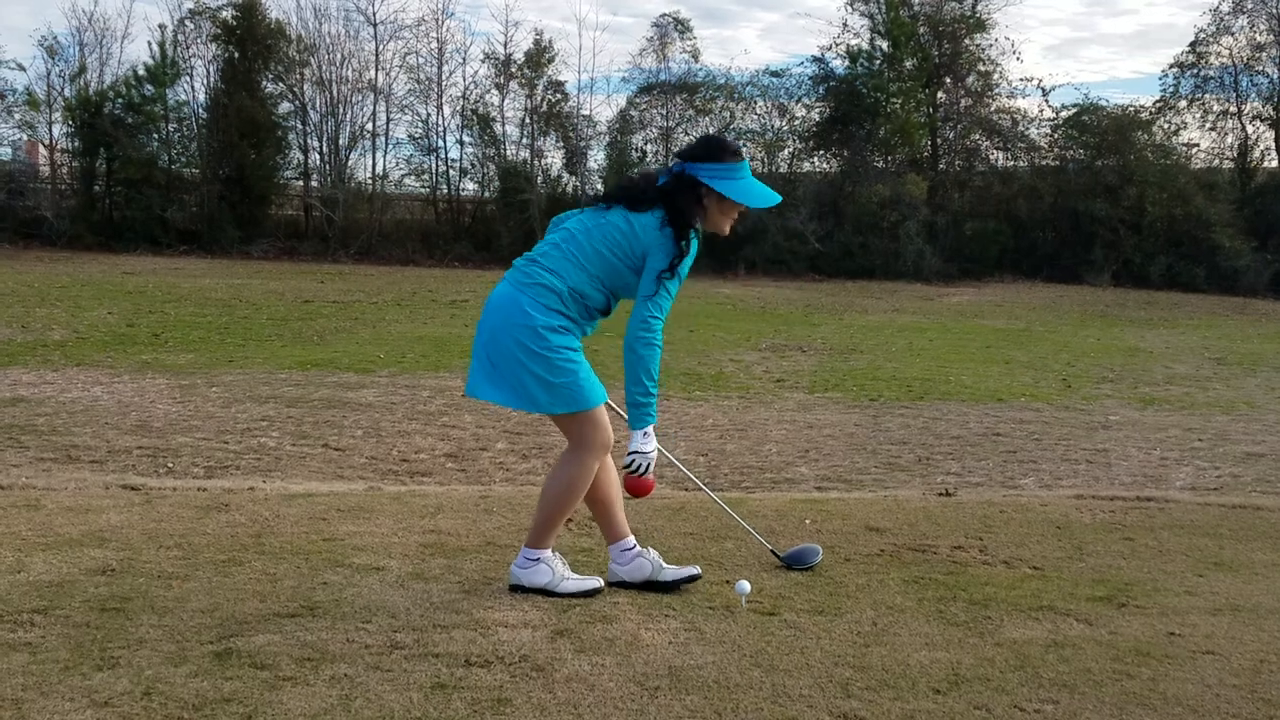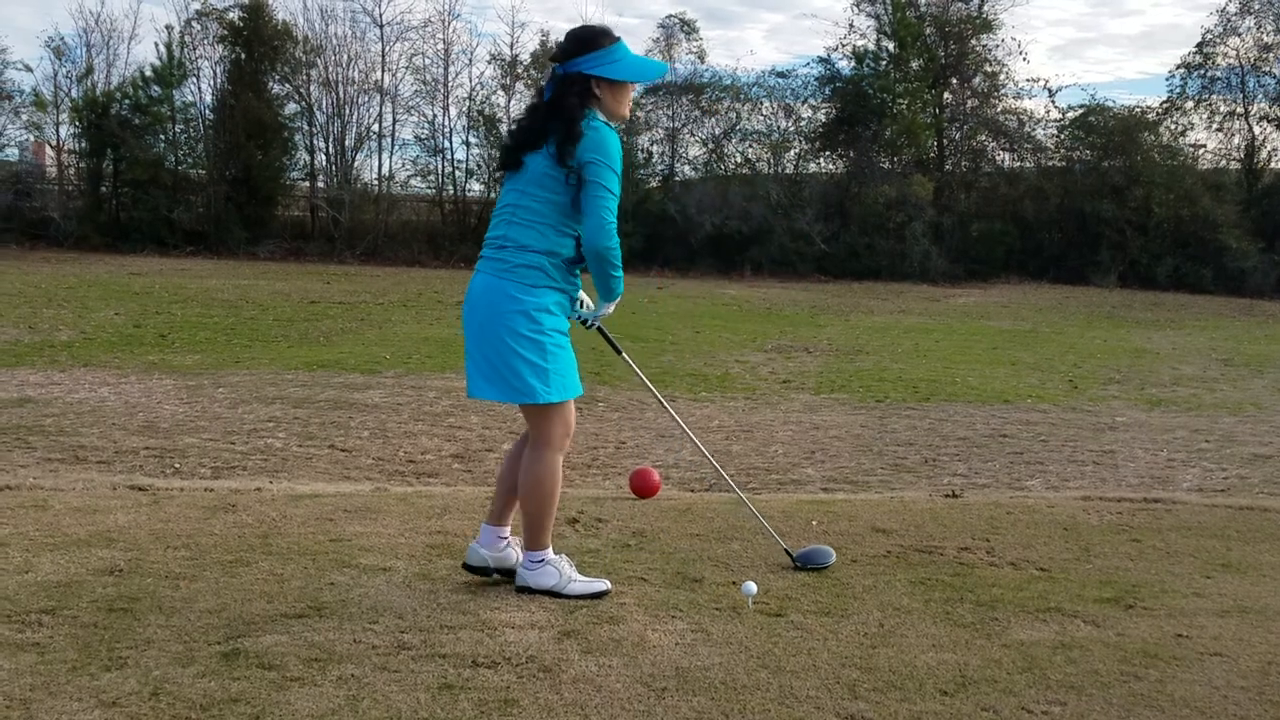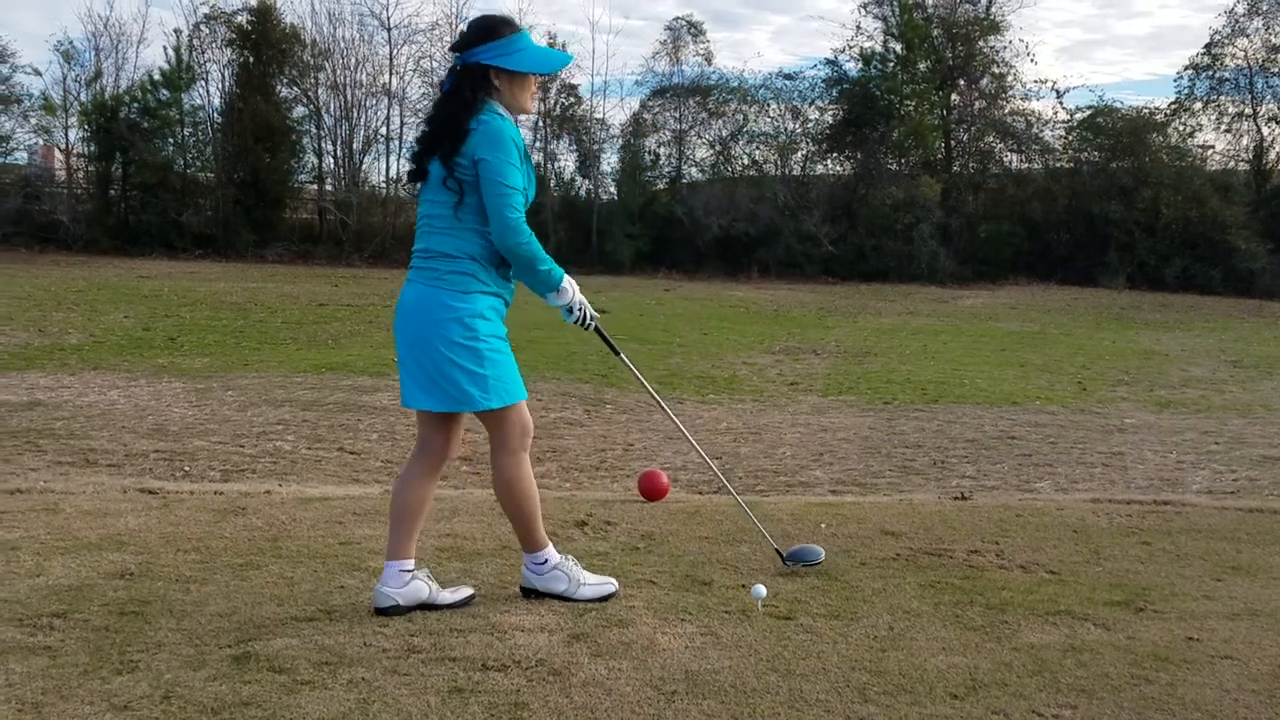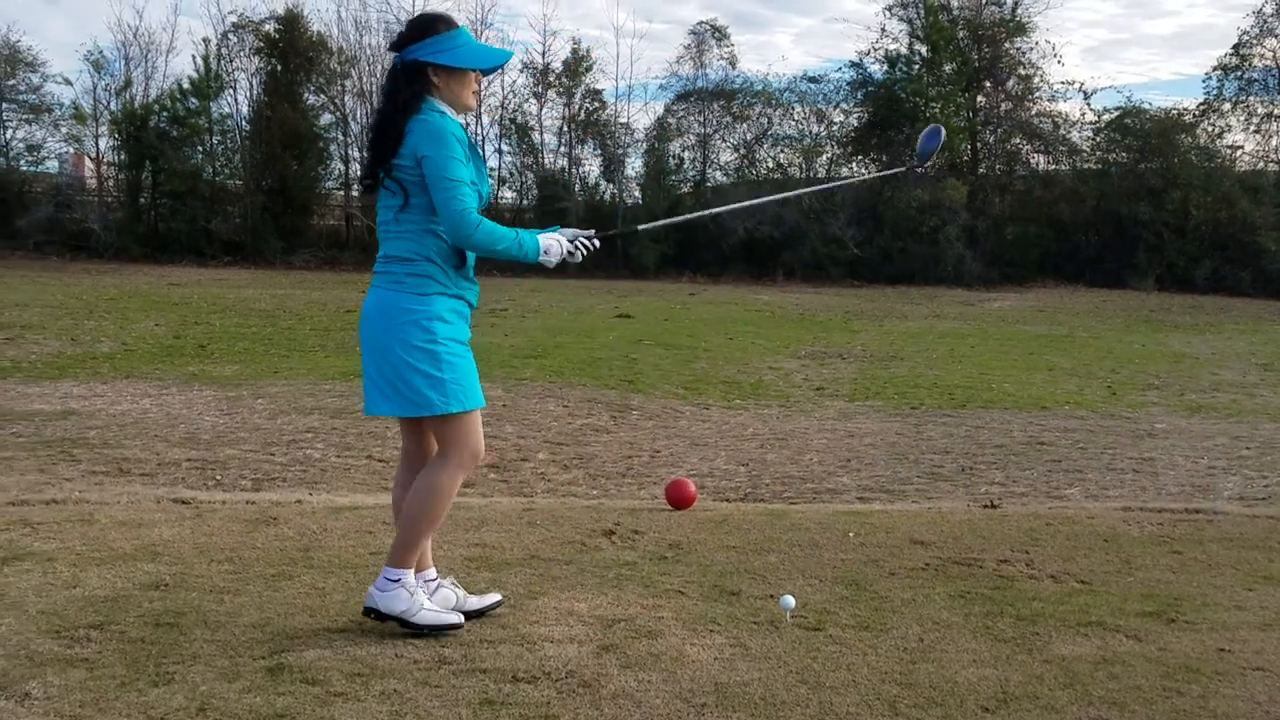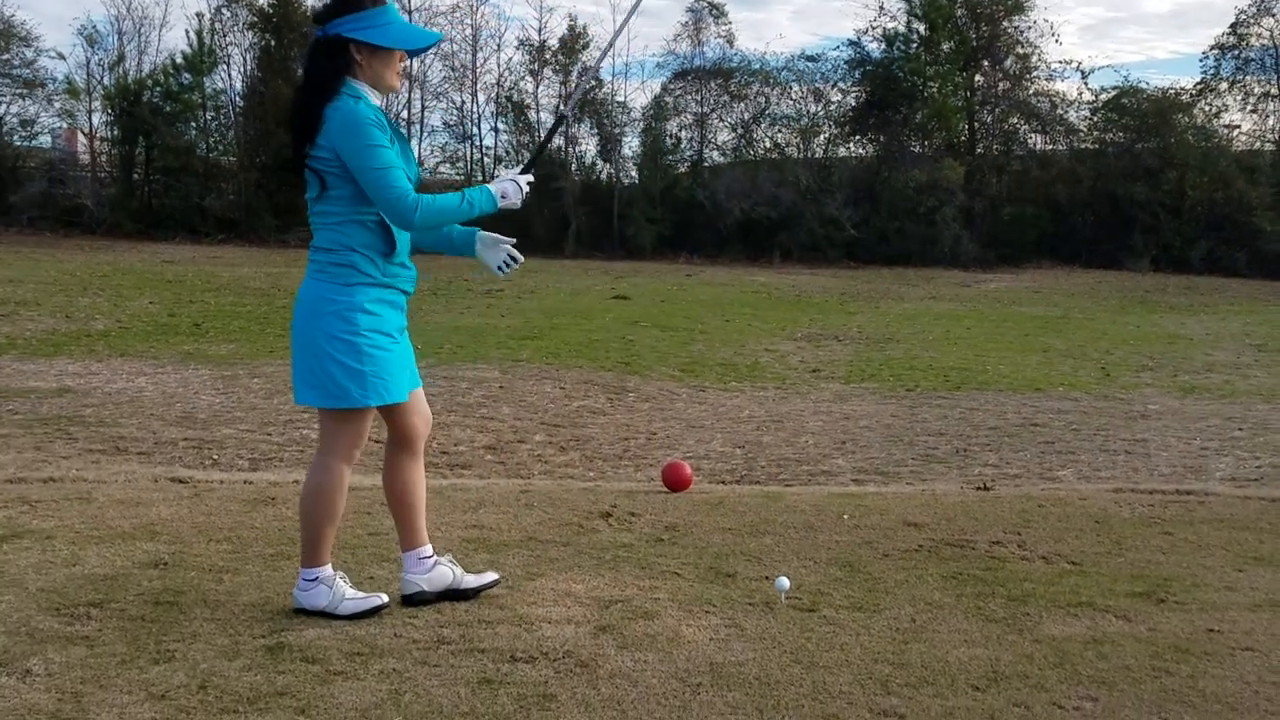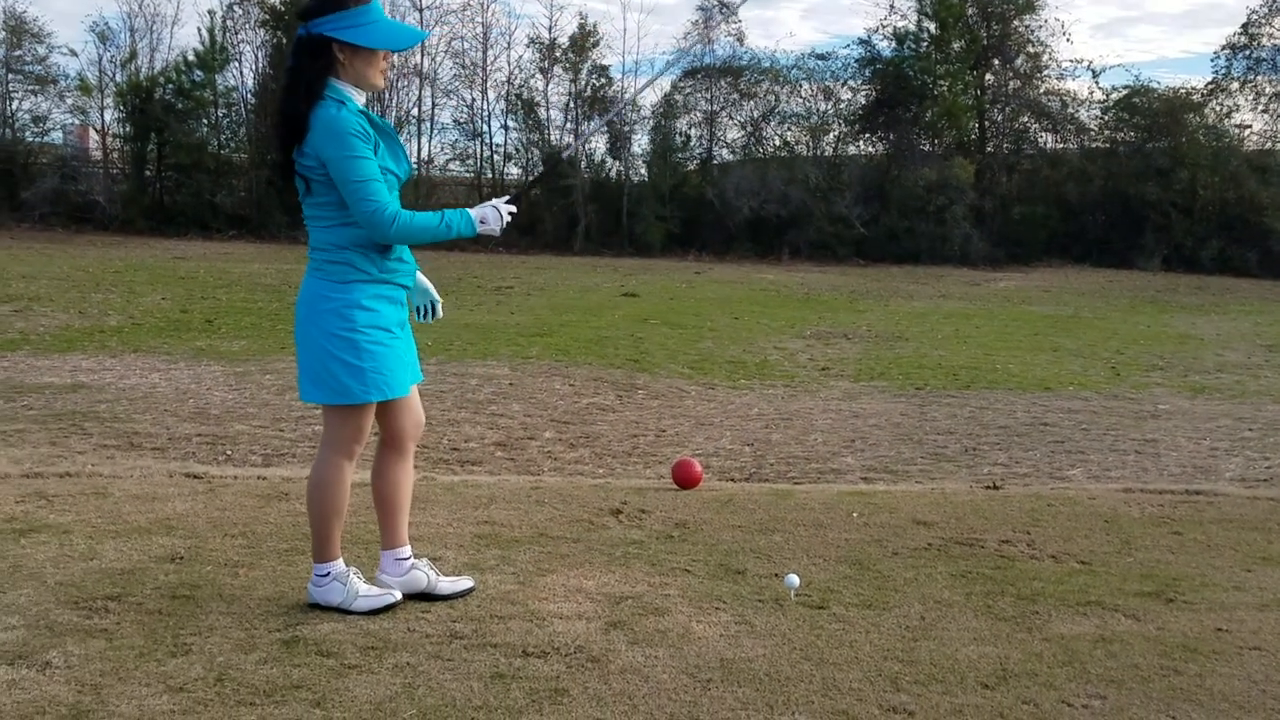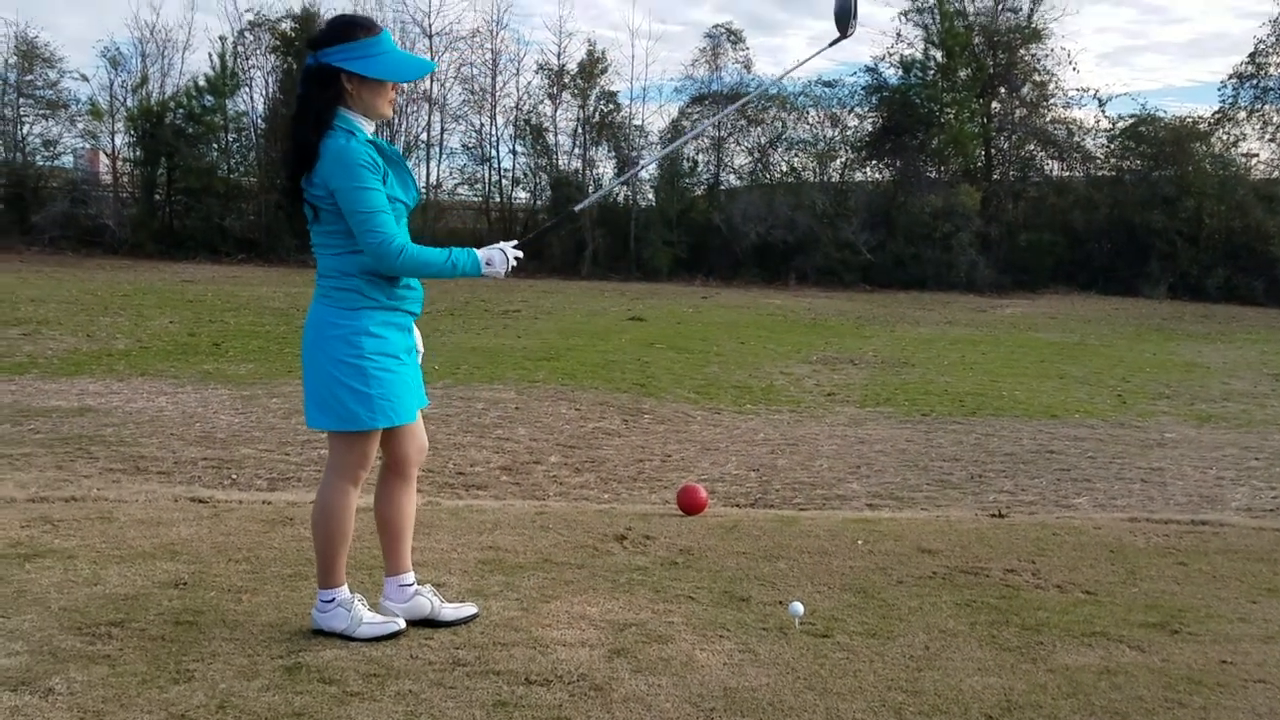
dt=0.4s
person 1, frame 1
left shoulder: (641, 207)
right shoulder: (675, 237)
left elbow: (562, 226)
right elbow: (643, 332)
right wrist: (643, 427)
left hip: (519, 308)
right hip: (535, 321)
left knee: (594, 437)
right knee: (592, 439)
left ankle: (628, 557)
right ankle: (533, 564)
person 1, frame 2
left shoulder: (542, 137)
right shoulder: (597, 138)
right elbow: (599, 236)
left wrist: (572, 292)
right wrist: (607, 294)
left hip: (498, 292)
right hip: (525, 302)
left knee: (548, 427)
right knee: (555, 430)
left ankle: (494, 540)
right ankle: (538, 563)
person 1, frame 3
left shoulder: (454, 134)
right shoulder: (494, 131)
right elbow: (508, 234)
left wrist: (551, 284)
right wrist: (559, 284)
left hip: (428, 302)
right hip: (459, 308)
left knee: (436, 445)
right knee: (513, 436)
left ankle: (399, 578)
right ankle: (544, 565)
person 1, frame 4
left shoulder: (410, 134)
right shoulder: (435, 129)
right elbow: (464, 228)
left wrist: (546, 238)
right wrist: (539, 244)
left hip: (405, 309)
right hip: (422, 313)
left knee: (422, 452)
right knee: (462, 450)
left ankle: (421, 585)
right ankle: (395, 580)
person 1, frame 5
left shoulder: (354, 114)
right shoulder: (352, 116)
left elbow: (385, 217)
right elbow: (406, 210)
left wrist: (473, 239)
right wrist: (491, 195)
left hip: (373, 302)
right hip: (351, 304)
left knee: (412, 430)
right knee: (343, 446)
left ankle: (422, 567)
right ankle: (314, 582)
person 1, frame 6
left shoulder: (348, 116)
right shoulder: (336, 122)
right elbow: (381, 220)
left wrist: (410, 275)
right wrist: (470, 220)
left hip: (377, 298)
right hip: (351, 302)
left knee: (404, 429)
right knee: (345, 441)
left ankle: (398, 564)
right ankle: (328, 576)
person 1, frame 7
left shoulder: (359, 144)
right shoulder: (345, 151)
right elbow: (386, 250)
left wrist: (404, 318)
right wrist: (476, 261)
left hip: (382, 326)
right hip: (358, 329)
left knee: (408, 456)
right knee: (351, 467)
left ankle: (402, 591)
right ankle: (332, 604)
